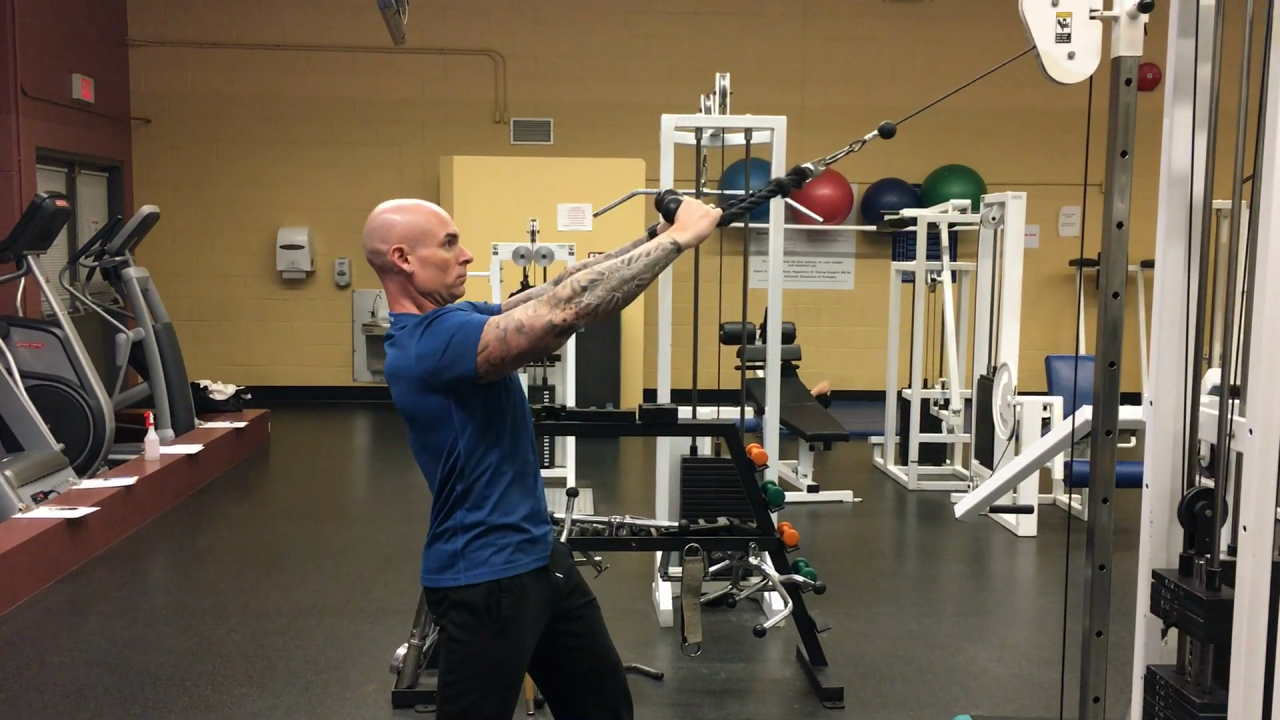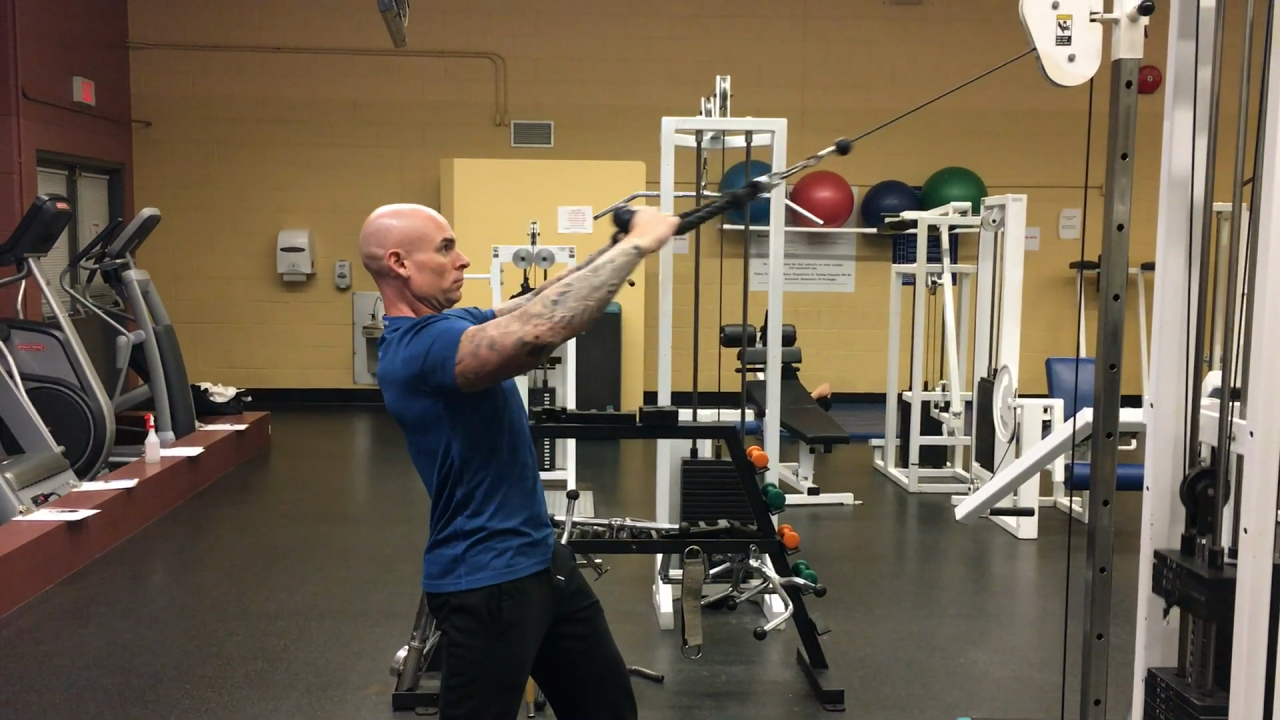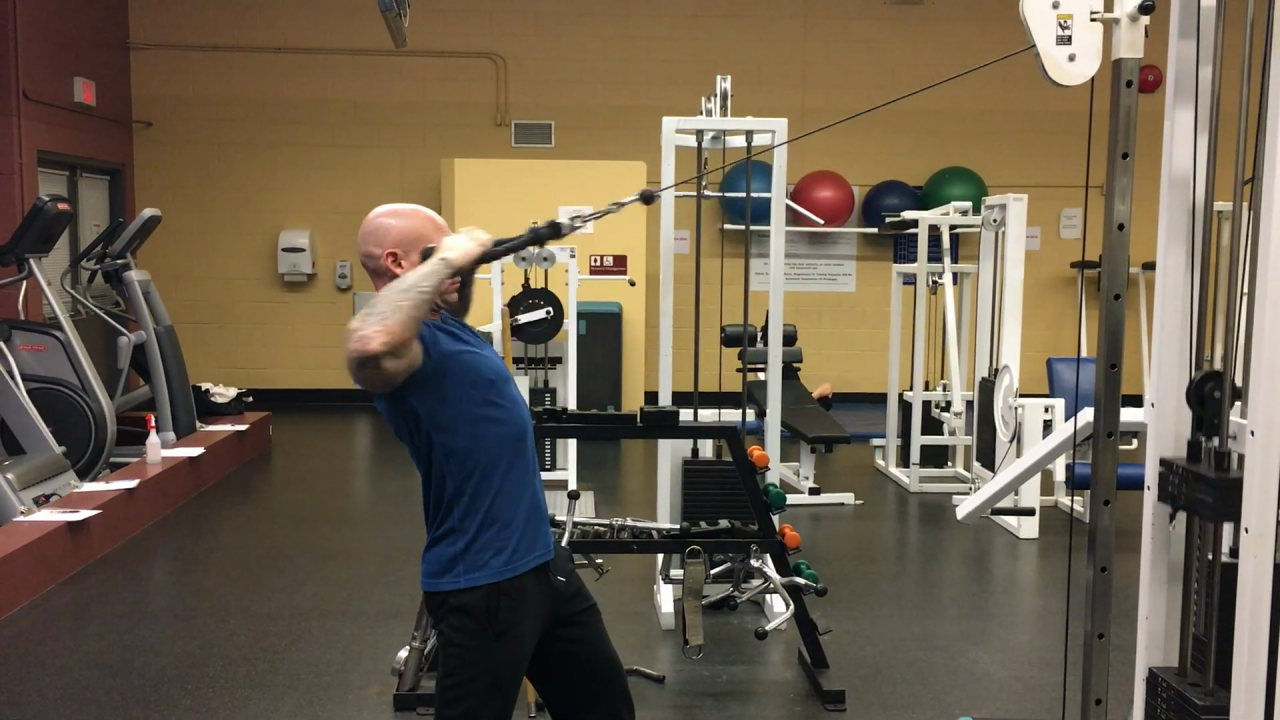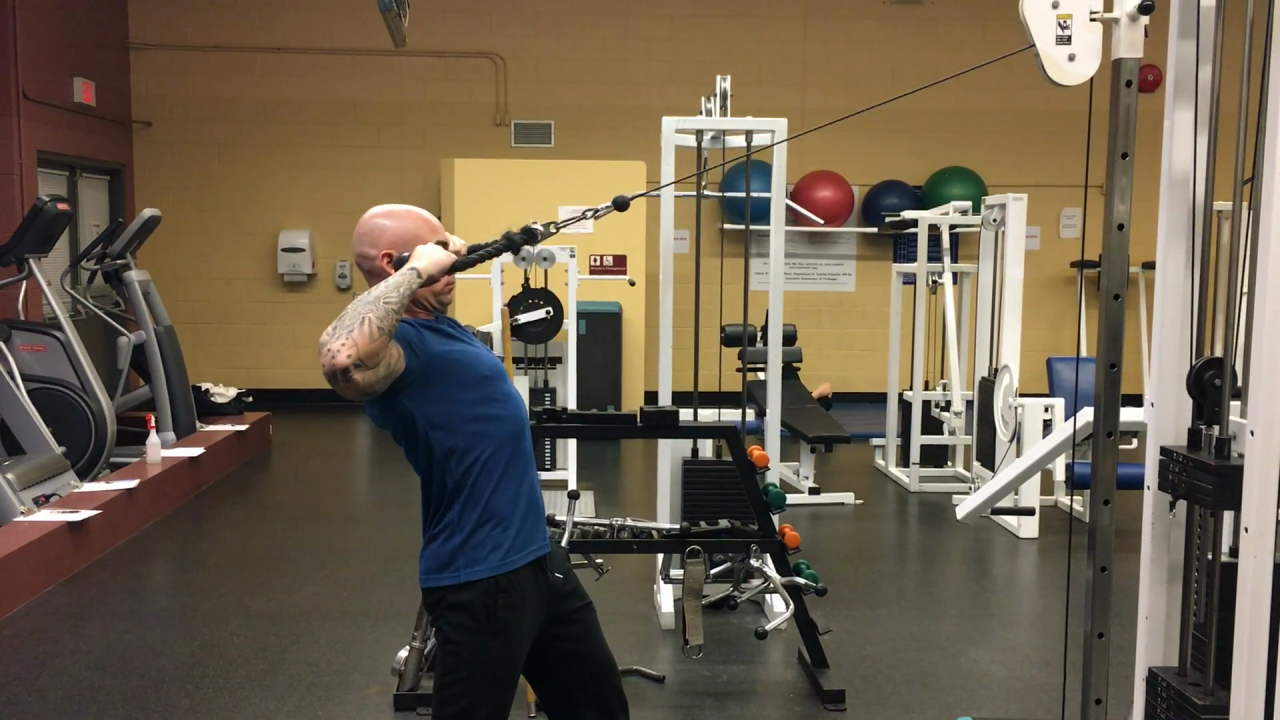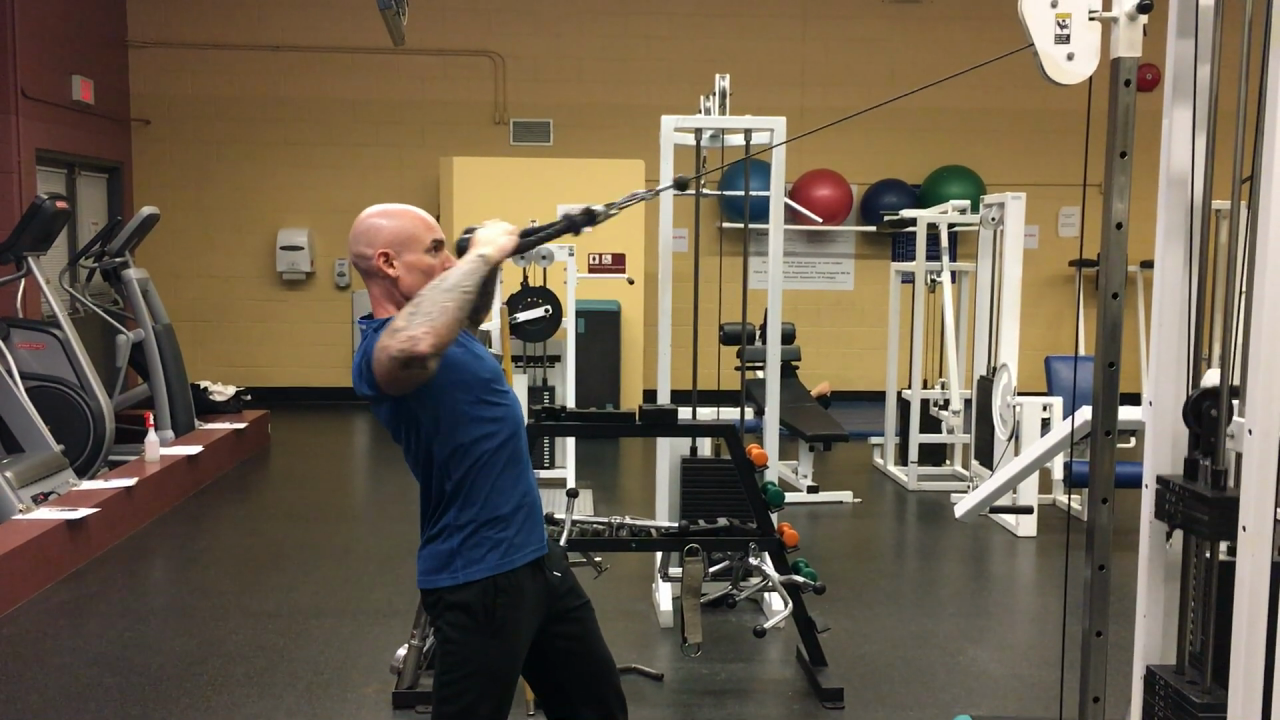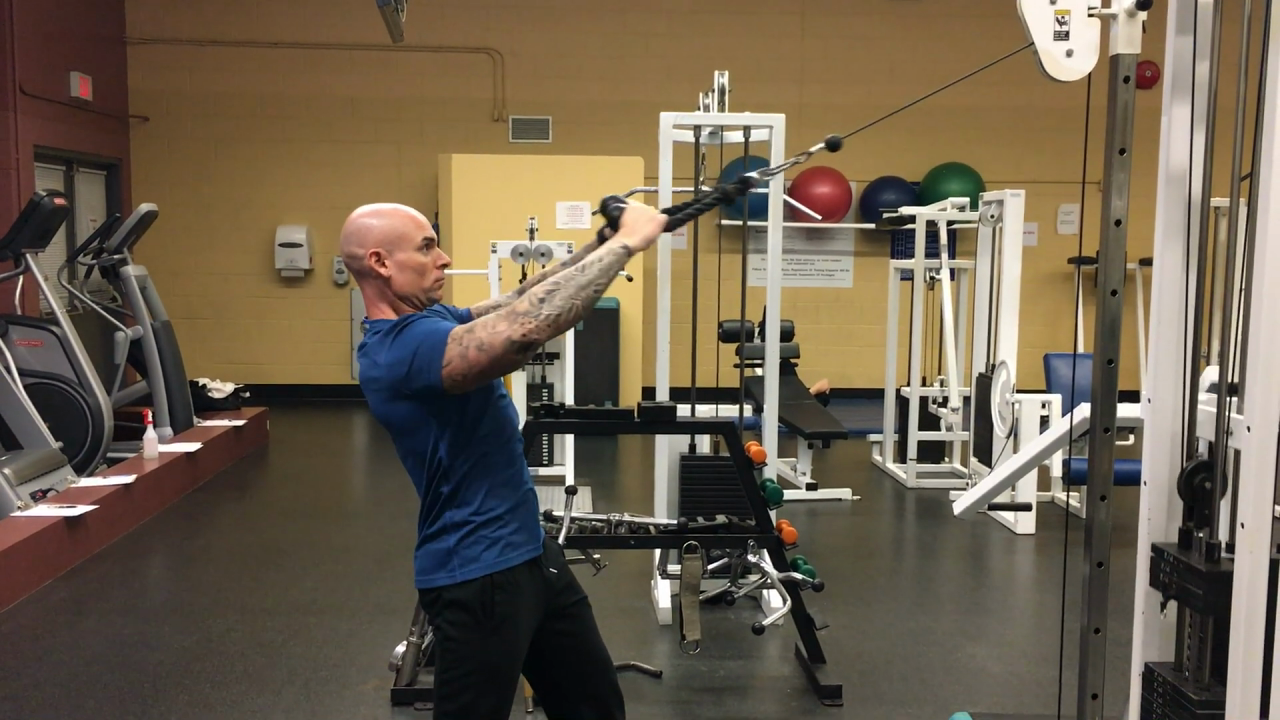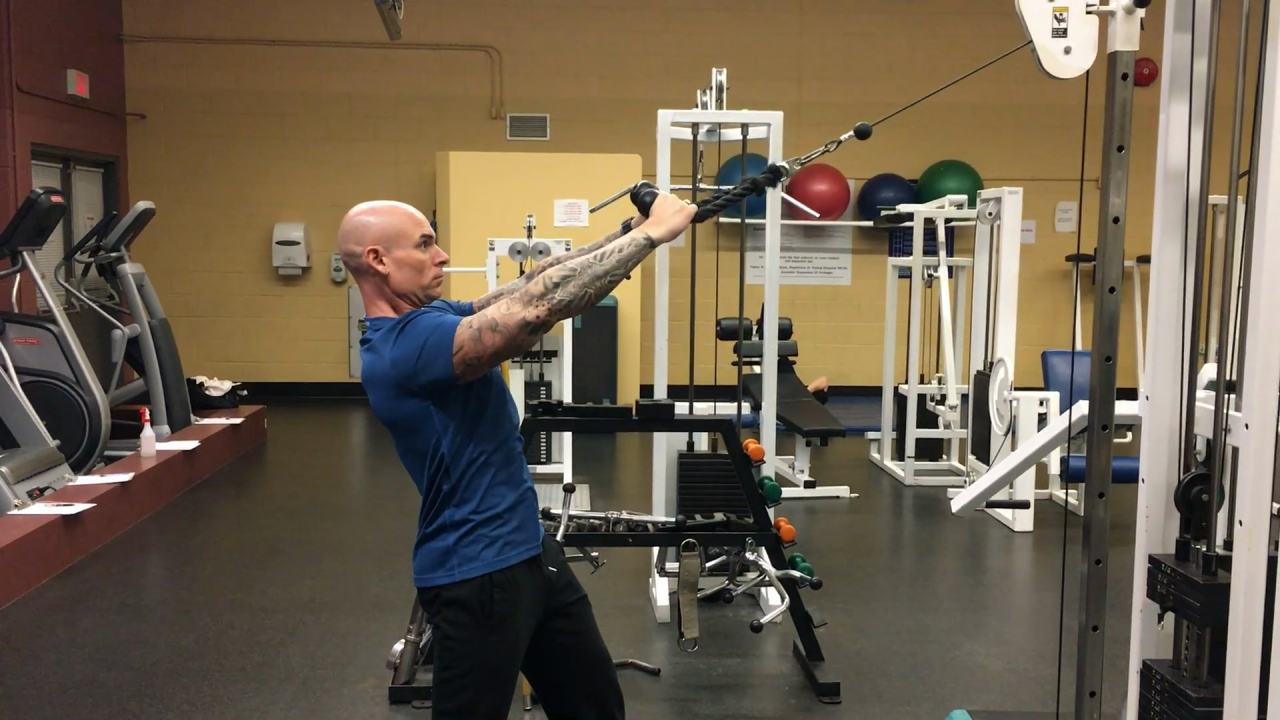
dt=0.4s
person 1, frame 1
left shoulder: (445, 322)
right shoulder: (431, 344)
left elbow: (546, 298)
right elbow: (565, 310)
left wrist: (655, 237)
right wrist: (677, 239)
left hip: (537, 554)
right hip: (485, 578)
person 1, frame 2
left shoulder: (447, 325)
right shoulder: (418, 350)
left elbow: (530, 309)
right elbow: (543, 330)
left wrist: (629, 242)
right wrist: (635, 244)
left hip: (539, 559)
right hip: (487, 583)
person 1, frame 3
left shoulder: (437, 328)
right shoulder: (401, 341)
right elbow: (368, 346)
left wrist: (466, 263)
right wrist: (443, 260)
left hip: (539, 558)
right hip: (485, 580)
person 1, frame 4
left shoulder: (432, 326)
right shoulder: (391, 345)
right elbow: (340, 359)
left wrist: (447, 258)
right wrist: (417, 271)
left hip: (535, 555)
right hip: (481, 577)
person 1, frame 5
left shoulder: (416, 327)
right shoulder: (389, 345)
left elbow: (465, 315)
right elbow: (419, 345)
left wrist: (487, 258)
right wrist: (481, 255)
left hip: (532, 553)
right hip: (480, 575)
person 1, frame 6
left shoulder: (427, 322)
right shoulder: (403, 350)
left elbow: (517, 302)
right elbow: (527, 327)
left wrist: (601, 243)
right wrist: (625, 244)
left hip: (528, 551)
right hip: (477, 575)
person 1, frame 7
left shoulder: (428, 319)
right shoulder: (404, 347)
left elbow: (528, 285)
right elbow: (539, 306)
left wrist: (630, 230)
right wrist: (651, 234)
left hip: (529, 549)
right hip: (478, 573)
